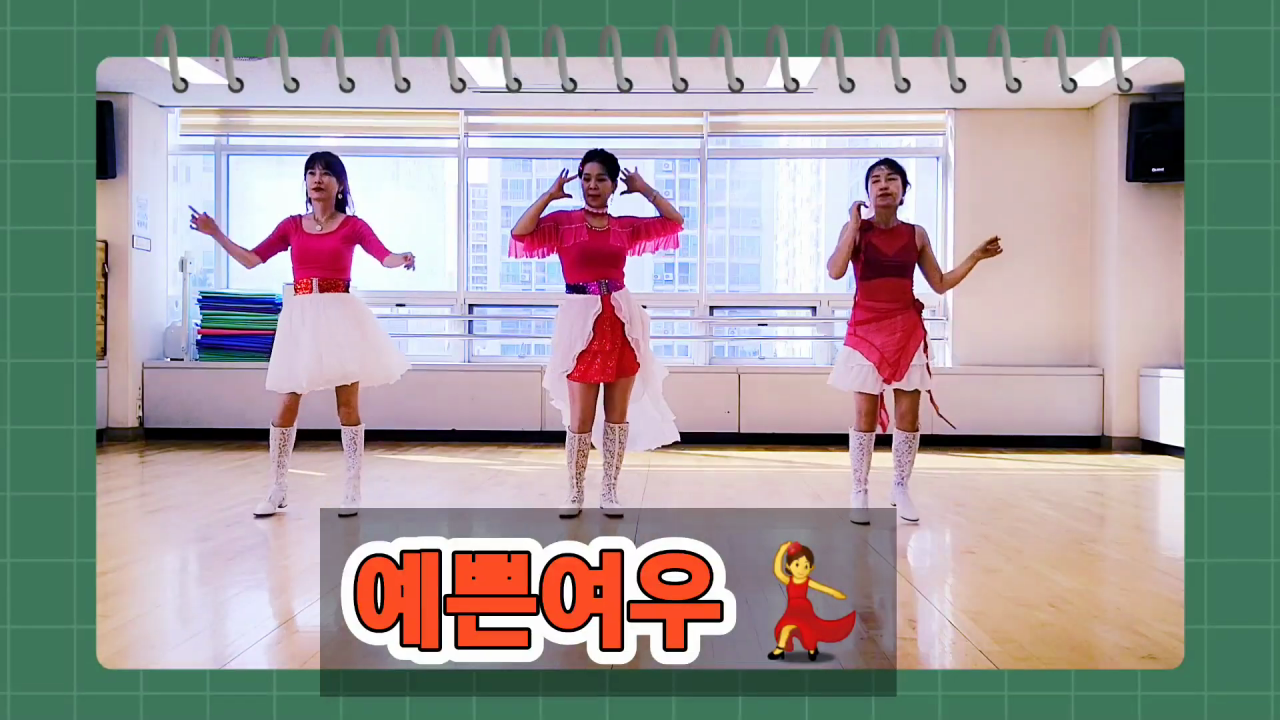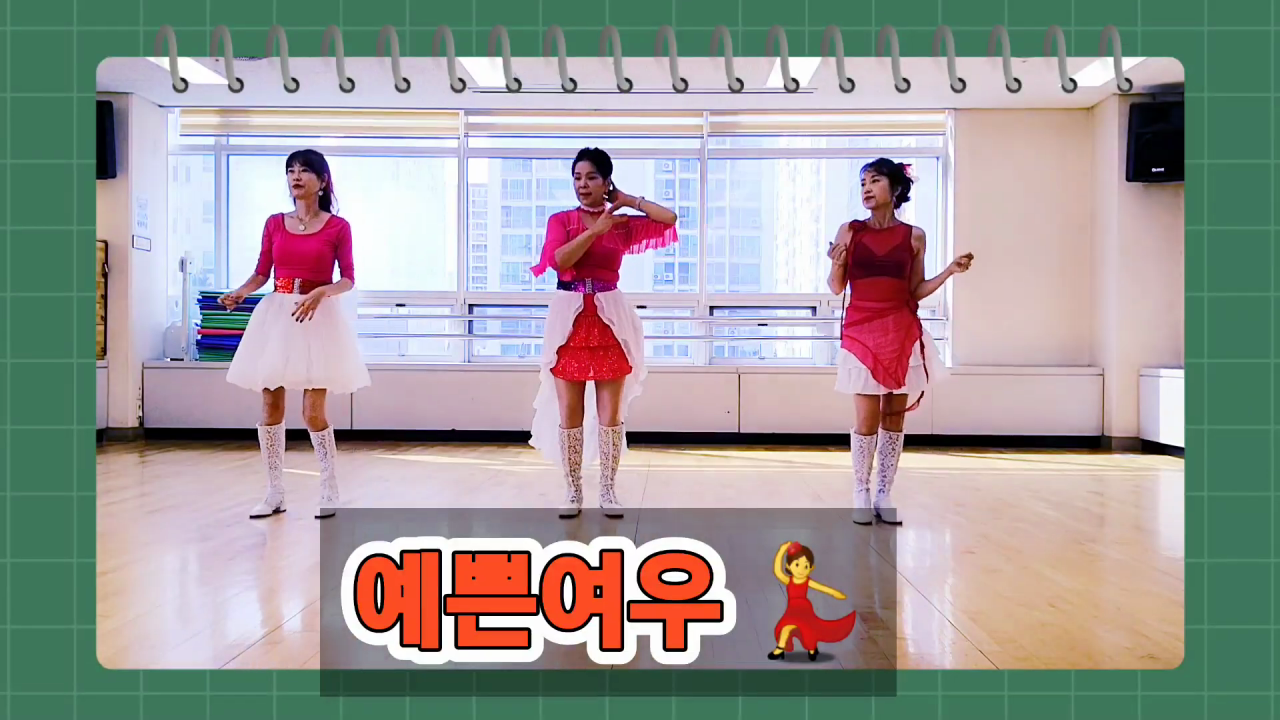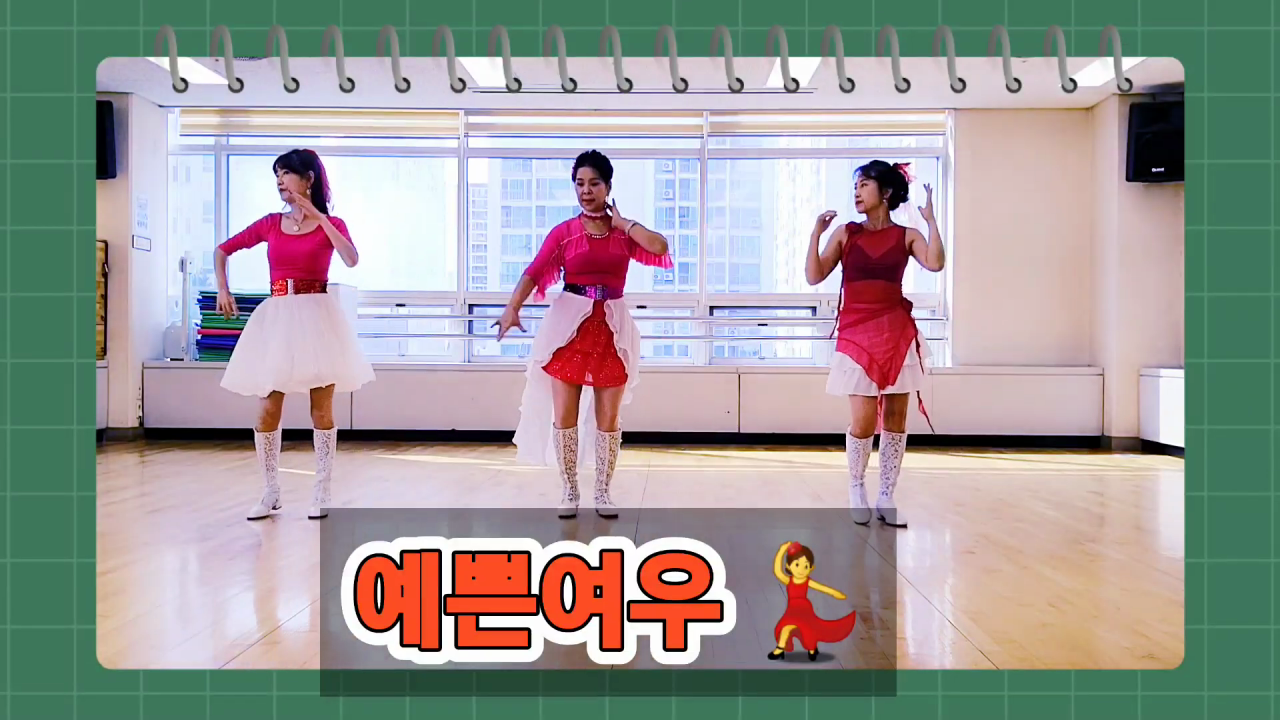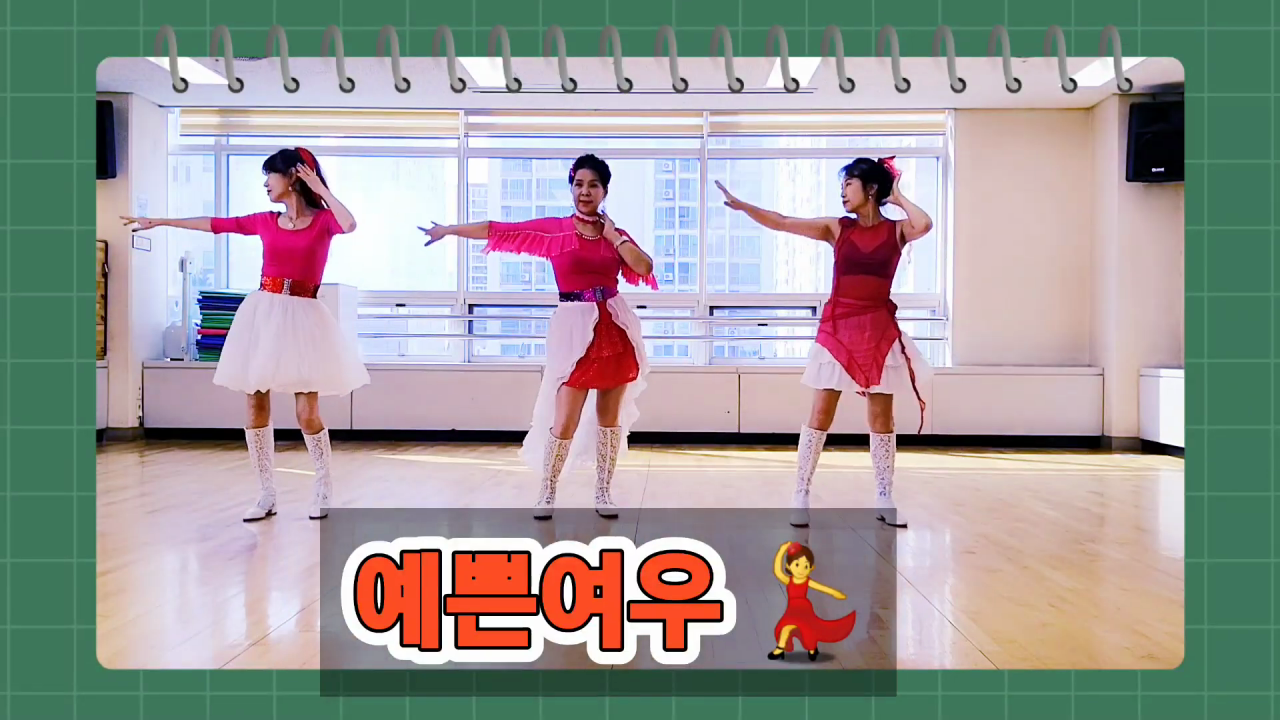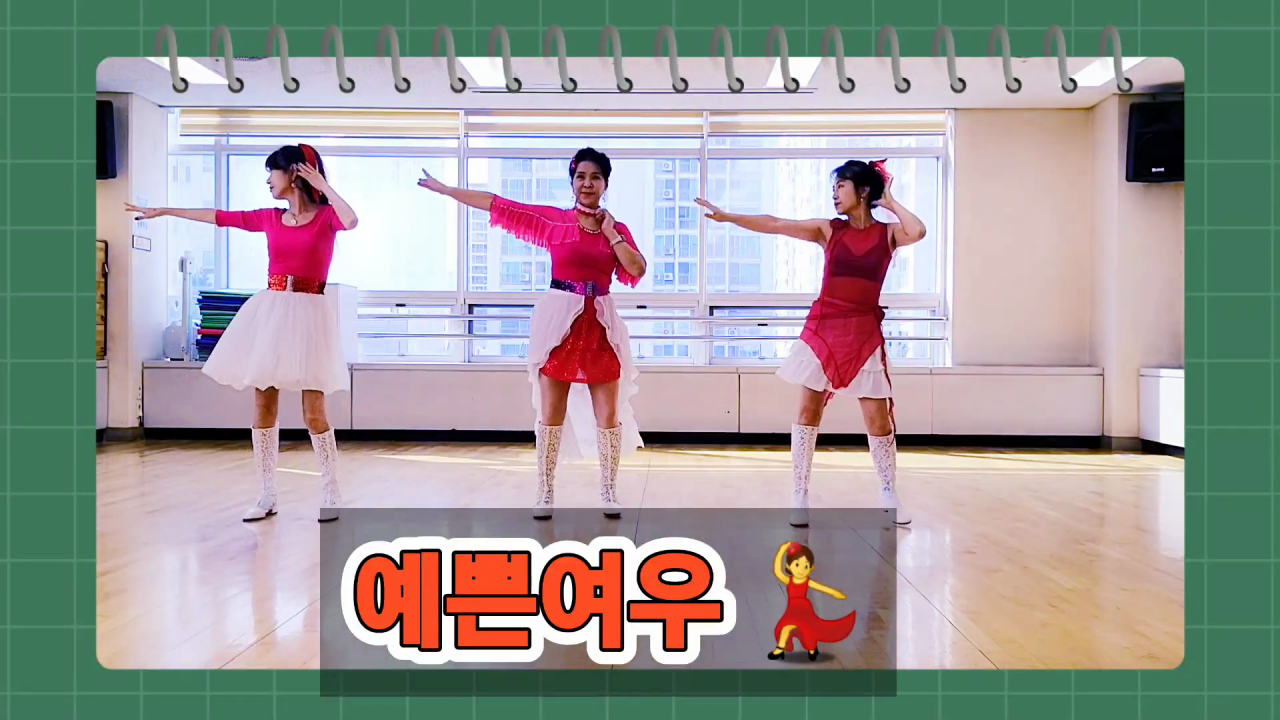
dt=0.3s
person 1, frame 1
left shoulder: (353, 226)
right shoulder: (292, 226)
left elbow: (385, 257)
right elbow: (253, 259)
left wrist: (402, 259)
right wrist: (216, 234)
left hip: (341, 316)
right hip: (300, 317)
left knee: (348, 409)
right knee: (286, 408)
left ankle: (352, 491)
right ankle: (277, 490)
person 1, frame 2
left shoulder: (338, 227)
right shoulder: (275, 223)
left elbow: (348, 280)
right elbow: (261, 273)
left wrist: (318, 293)
right wrist: (240, 292)
left hip: (318, 318)
right hip: (276, 316)
left knee: (313, 413)
right knee: (270, 408)
left ankle: (329, 491)
right ankle: (275, 492)
person 1, frame 3
left shoulder: (332, 224)
right shoulder: (269, 224)
left elbow: (351, 259)
right elbow: (222, 249)
left wrist: (316, 216)
right wrist: (223, 288)
left hip: (317, 316)
right hip: (275, 317)
left knee: (321, 412)
right knee: (267, 412)
left ankle: (321, 492)
right ankle: (271, 491)
person 1, frame 4
left shoulder: (324, 220)
right shoulder: (265, 222)
left elbow: (350, 225)
right elbow: (213, 224)
left wrist: (321, 189)
right wrist: (158, 221)
left hip: (302, 317)
right hip: (263, 314)
left knee: (308, 415)
right knee: (256, 410)
left ankle: (323, 489)
right ankle: (267, 494)
person 1, frame 5
left shoulder: (326, 216)
right shoulder: (269, 218)
left elbow: (352, 221)
right elbow: (218, 217)
left wrist: (323, 185)
right wrist: (161, 211)
left hip: (308, 313)
right hip: (269, 311)
left knee: (313, 414)
right knee: (264, 408)
left ankle: (331, 493)
right ankle: (268, 494)
person 2, frame 1
left shoulder: (626, 227)
right shoulder: (562, 222)
left elbow: (674, 223)
right elbow: (520, 233)
left wrist: (645, 189)
right wrist: (550, 194)
left hip: (620, 320)
right hip: (580, 321)
left knee: (618, 413)
right knee: (580, 417)
left ankle: (610, 491)
right ankle: (575, 492)
person 2, frame 2
left shoulder: (624, 224)
right shoulder: (561, 221)
left elbow: (669, 220)
right elbow: (557, 259)
left wrist: (628, 201)
right wrist: (596, 226)
left hip: (611, 320)
right hip: (570, 320)
left knee: (610, 414)
right knee: (569, 415)
left ankle: (608, 490)
right ankle: (573, 491)
person 2, frame 3
left shoulder: (626, 233)
right shoulder: (563, 232)
left elbow: (660, 248)
right elbow: (533, 273)
left wrist: (622, 221)
right wrist: (512, 309)
left hip: (611, 327)
right hip: (568, 327)
left knee: (608, 420)
right knee: (564, 416)
left ankle: (603, 492)
right ankle: (570, 490)
person 2, frame 4
left shoulder: (617, 236)
right shoulder: (551, 230)
left elbow: (645, 269)
right elbow: (496, 229)
left wrist: (612, 236)
right wrist: (448, 229)
left hip: (615, 328)
right hip: (575, 327)
left knee: (609, 417)
right knee: (563, 421)
left ankle: (603, 491)
right ankle: (547, 492)
person 2, frame 5
left shoulder: (617, 229)
right shoulder: (552, 220)
left elbow: (637, 270)
right elbow: (497, 204)
left wrist: (610, 233)
right wrist: (445, 189)
left hip: (600, 324)
right hip: (559, 319)
left knee: (608, 414)
right knee: (551, 413)
left ankle: (608, 490)
right ankle: (545, 492)
person 3, frame 1
left shoulder: (916, 235)
right shoulder: (856, 230)
left elbow: (941, 284)
right elbow: (835, 271)
left wrist: (976, 256)
right wrist: (854, 224)
left hip: (908, 330)
right hip: (867, 330)
left knee: (908, 417)
right knee: (865, 417)
left ankle: (901, 491)
right ankle: (859, 493)
person 3, frame 2
left shoulder: (913, 235)
right shoulder: (849, 231)
left elbow: (919, 290)
right elbow: (837, 287)
left wrist: (951, 269)
right wrist: (834, 261)
left hip: (903, 330)
right hip: (861, 331)
left knee: (893, 417)
right knee: (867, 419)
left ankle: (883, 494)
right ankle: (862, 493)
person 3, frame 3
left shoulder: (907, 236)
right shoulder: (845, 233)
left elbow: (935, 264)
right elbow: (814, 277)
left wrist: (931, 220)
right wrist: (816, 233)
left hip: (897, 332)
right hip: (855, 333)
left knee: (895, 418)
right knee: (863, 421)
left ankle: (886, 497)
right ankle: (856, 488)
person 3, frame 4
left shoulder: (897, 230)
right shoulder: (837, 228)
left elbow: (924, 224)
right elbow: (784, 223)
left wrist: (899, 199)
right wrist: (741, 205)
left hip: (880, 329)
right hip: (838, 328)
left knee: (881, 418)
right knee: (820, 415)
left ankle: (885, 497)
right ankle: (802, 492)
person 3, frame 5
left shoulder: (888, 233)
right shoulder: (828, 229)
left elbow: (918, 232)
right elbow: (773, 224)
left wrist: (891, 204)
right wrist: (727, 216)
left hip: (864, 333)
right hip: (823, 329)
left knee: (878, 419)
right knee: (808, 413)
left ankle: (889, 494)
right ankle: (800, 493)
